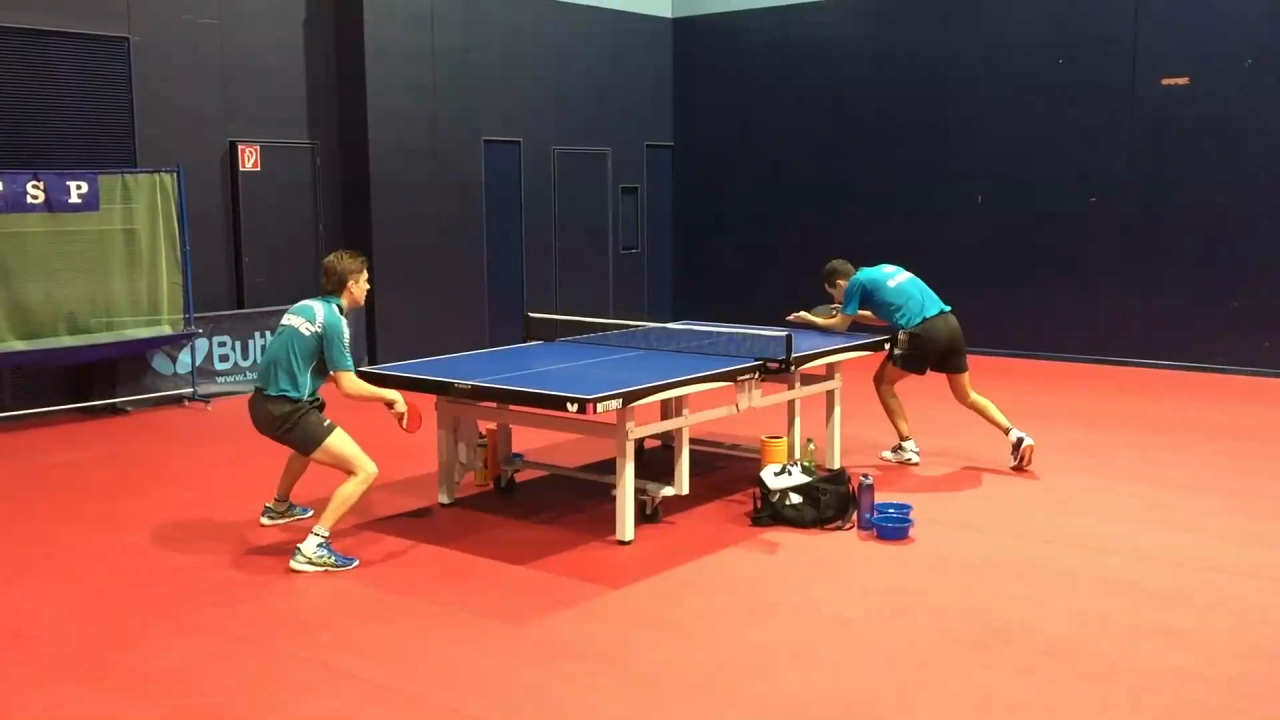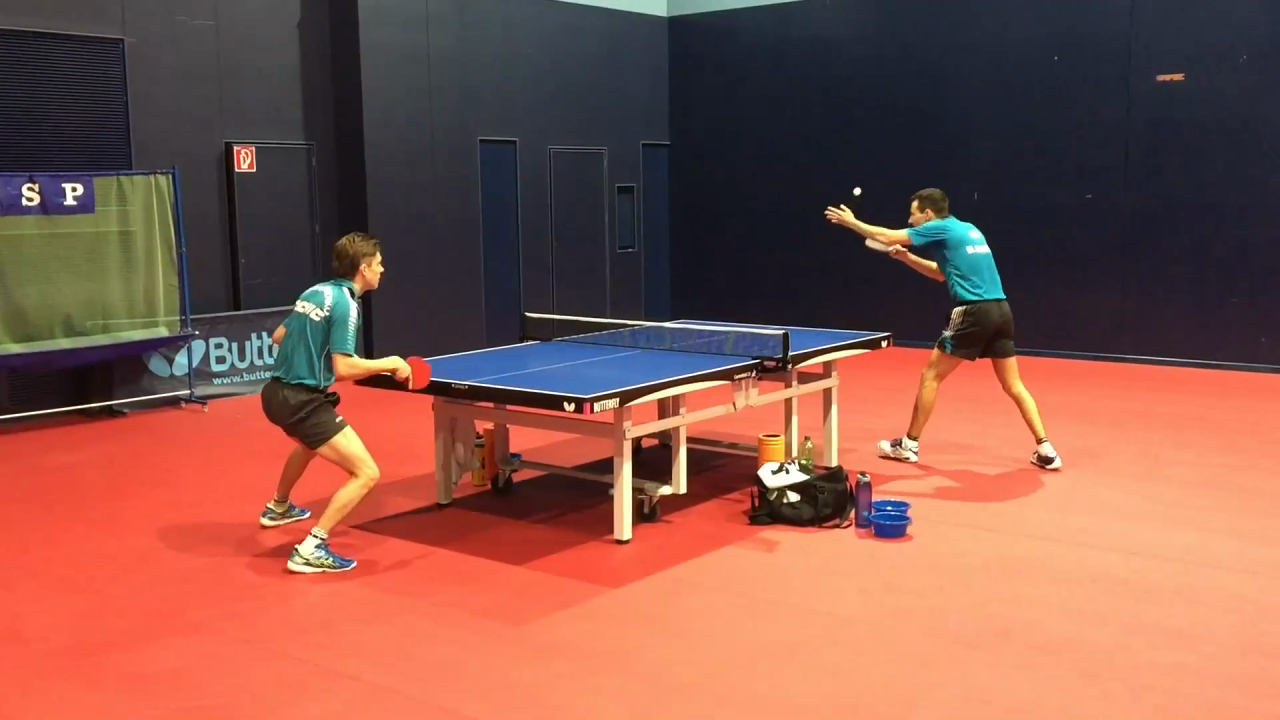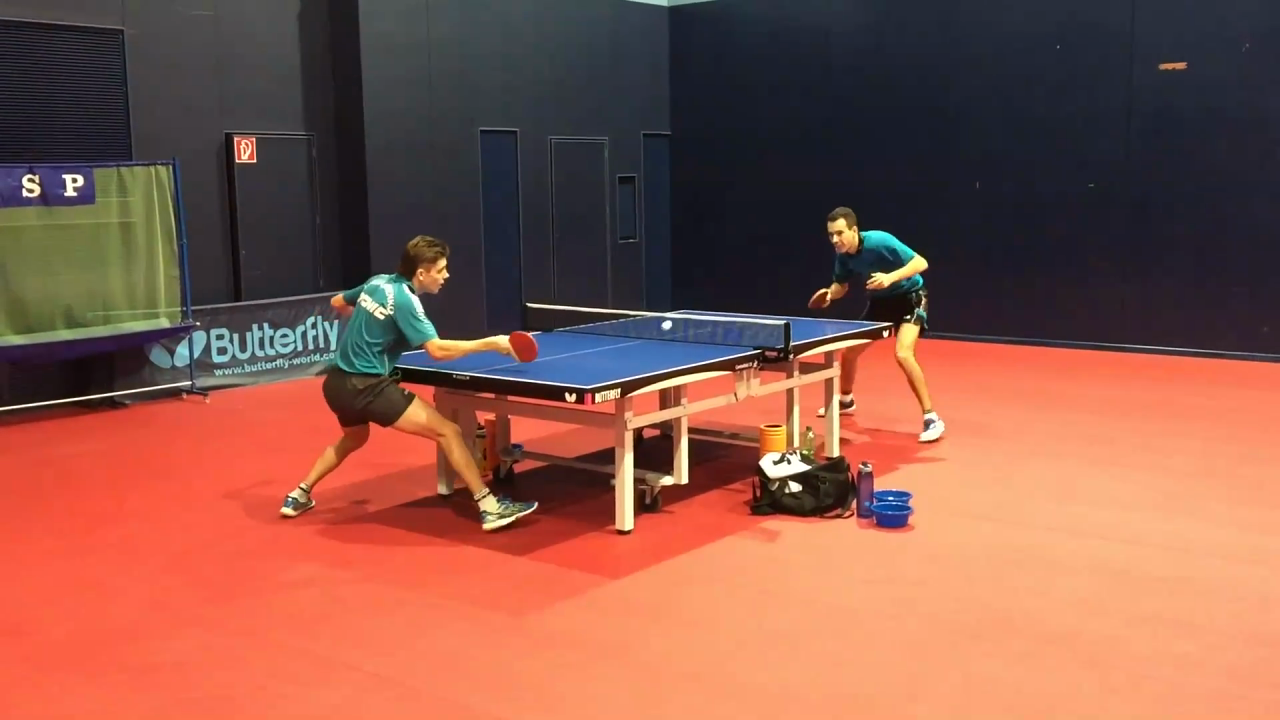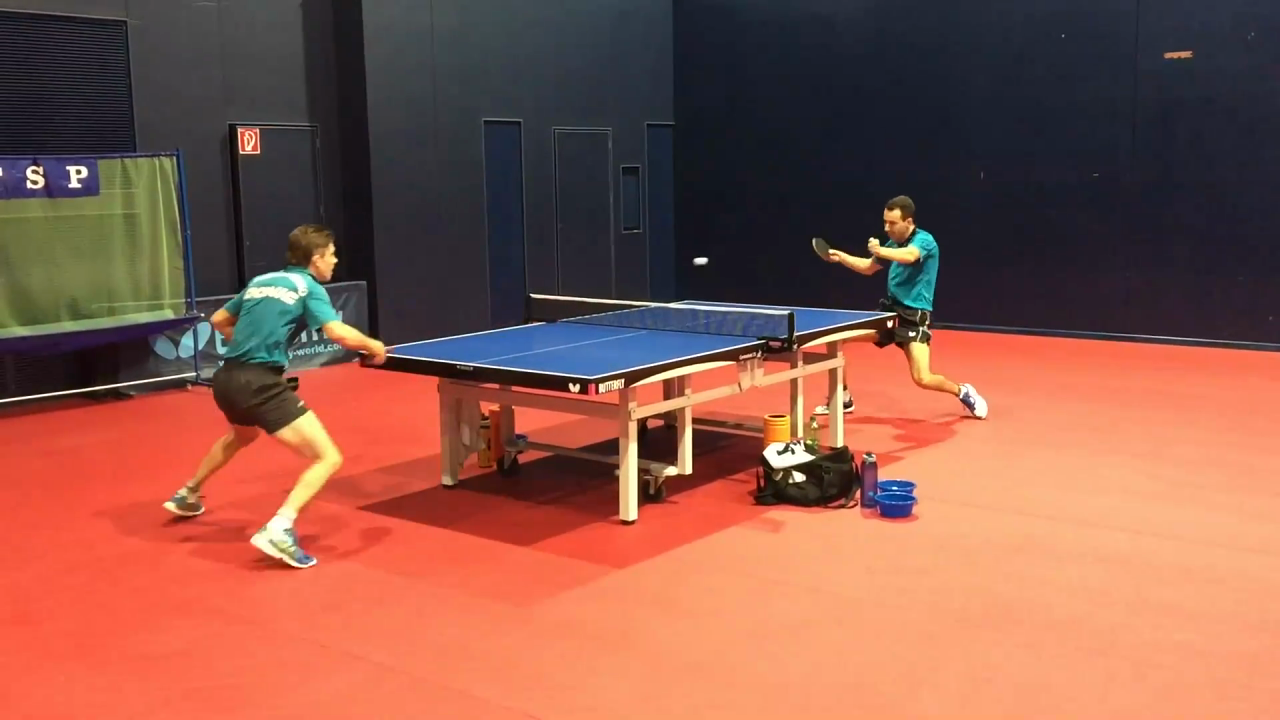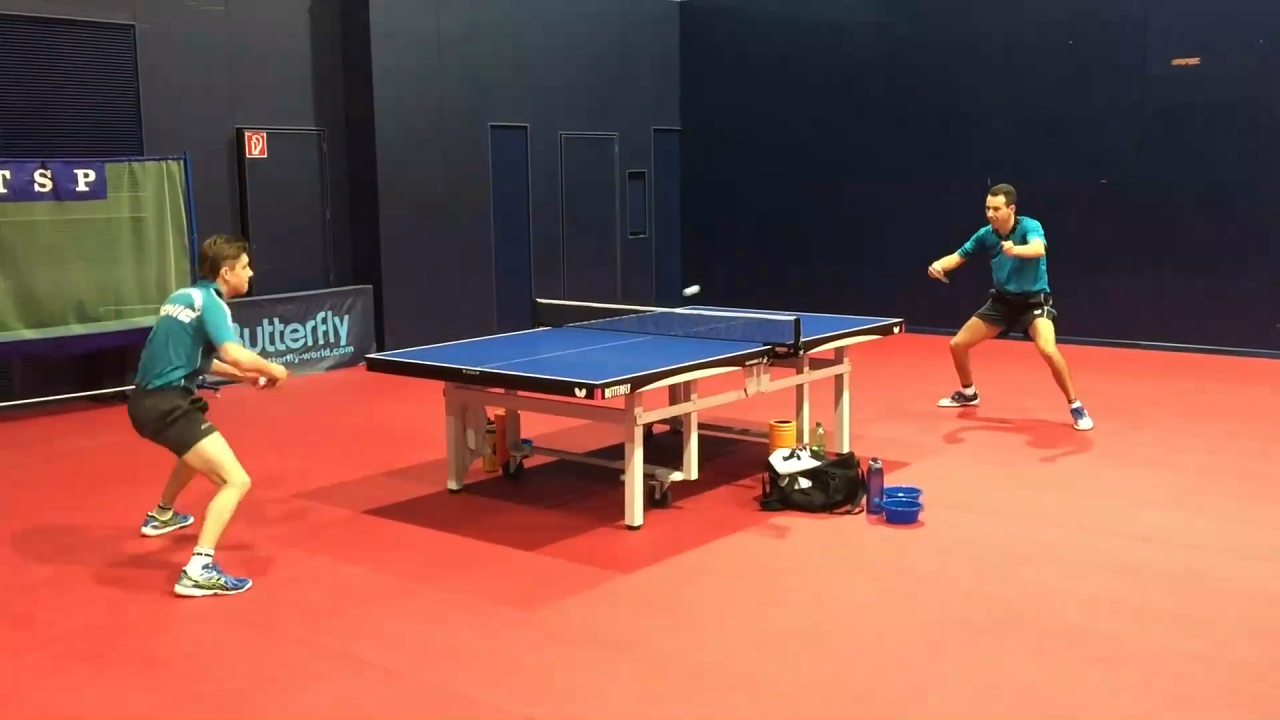
dt=1s
person 1, frame 1
left shoulder: (303, 307)
right shoulder: (333, 321)
right elbow: (349, 387)
left wrist: (327, 373)
right wrist: (390, 395)
left hip: (263, 402)
right hip: (286, 410)
left knee: (310, 443)
right knee: (364, 470)
left ankle: (278, 507)
right ankle: (313, 548)
person 1, frame 2
left shoulder: (314, 292)
right shoulder: (344, 303)
left elbow: (279, 336)
right elbow: (344, 369)
right wrist: (390, 364)
left hip: (276, 392)
right hip: (303, 400)
left knee: (309, 445)
right knee: (366, 473)
left ankle: (278, 507)
right ankle: (311, 549)
person 1, frame 3
left shoulder: (378, 282)
right shoulder: (405, 301)
left elbow: (338, 302)
right elbow: (438, 351)
right wrist: (490, 344)
left hip: (337, 383)
right hip: (367, 388)
left knee: (351, 440)
right knee: (449, 432)
left ankle: (299, 496)
right ankle: (490, 506)
person 1, frame 4
left shoulder: (259, 282)
right shoulder: (310, 290)
left elbow: (218, 320)
right elbow: (338, 332)
right wrist: (371, 345)
left hip: (226, 381)
right hip: (261, 385)
left knee: (242, 434)
right knee: (328, 459)
left ankle: (186, 496)
right ankle: (275, 531)
person 1, frame 5
left shoulder: (184, 296)
right shoulder: (212, 304)
right elbow: (234, 352)
left wrist: (244, 374)
right wrist: (272, 368)
left hip: (145, 402)
right hip: (165, 407)
left knee: (199, 446)
right knee: (236, 481)
left ankle: (161, 514)
right ankle: (199, 569)
person 2, frame 1
left shoulder: (858, 282)
right shoulder: (884, 270)
left elbow: (840, 326)
left wrist: (811, 319)
right wrist: (853, 313)
left hip: (923, 333)
right hip: (948, 324)
left knee: (883, 382)
right knee: (966, 395)
left ankle: (907, 447)
right ankle: (1016, 436)
person 2, frame 2
left shoulder: (941, 228)
right shoulder: (967, 229)
left elbow: (888, 236)
left wrist: (852, 222)
right wrist: (907, 258)
left hip: (974, 312)
right hip: (1000, 310)
left knee: (931, 376)
right knee: (1013, 386)
left ankle: (909, 445)
right ankle: (1045, 450)
person 2, frame 3
left shoulder: (879, 241)
right shoulder: (842, 254)
left elbow: (921, 263)
right elbow: (841, 286)
left wrist: (890, 277)
right wrist: (828, 294)
left hip: (911, 298)
right hip: (881, 302)
left knee: (902, 354)
right knee: (849, 350)
left ankle: (930, 417)
right ankle: (846, 400)
person 2, frame 4
left shoulder: (925, 240)
right shoulder: (893, 242)
left elbow: (909, 256)
right elbow: (870, 267)
left wrist: (881, 250)
right wrist: (843, 258)
left hip: (914, 316)
right hip: (890, 311)
left knee: (922, 379)
left ankle: (964, 392)
right ankle: (843, 399)
person 2, frame 5
left shoulder: (1029, 226)
right shoulder: (985, 235)
left elbow: (1039, 249)
right elbow: (959, 257)
left wrist: (1015, 251)
right wrist: (941, 264)
left hip: (1033, 301)
right hip: (1001, 301)
left knee: (1048, 350)
right knee: (957, 344)
left ankle: (1075, 406)
right ankle: (967, 393)
